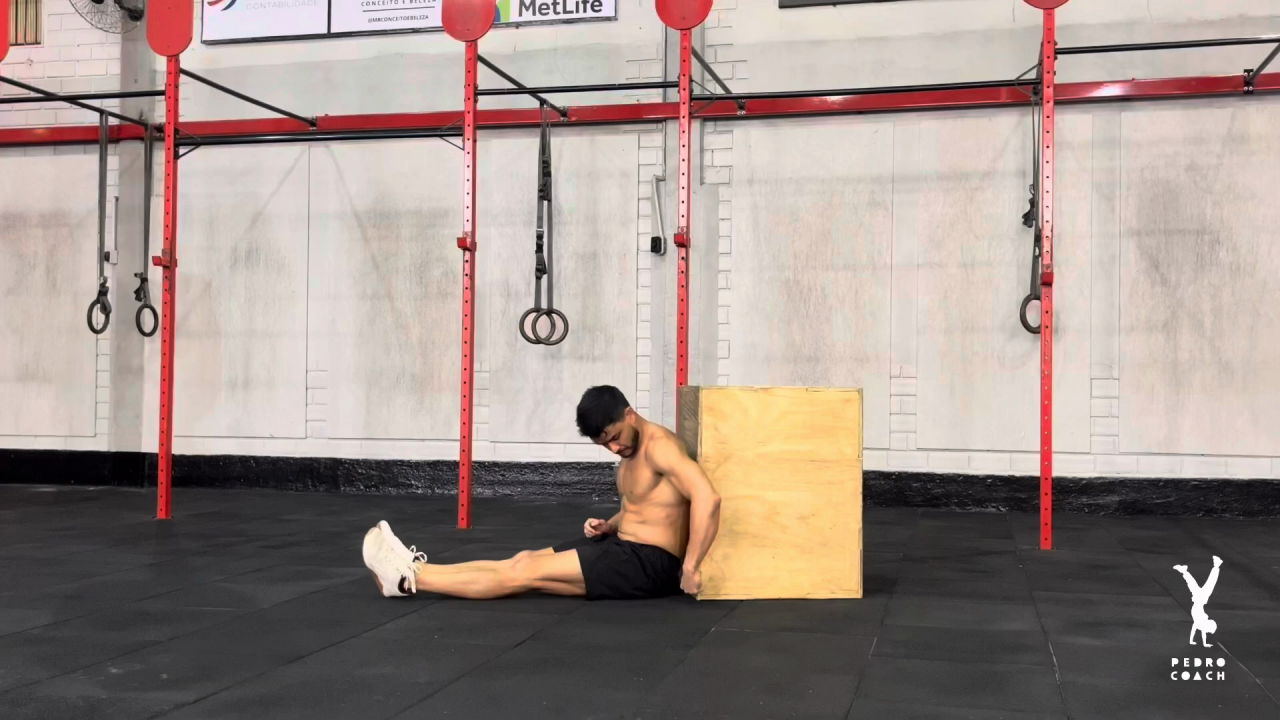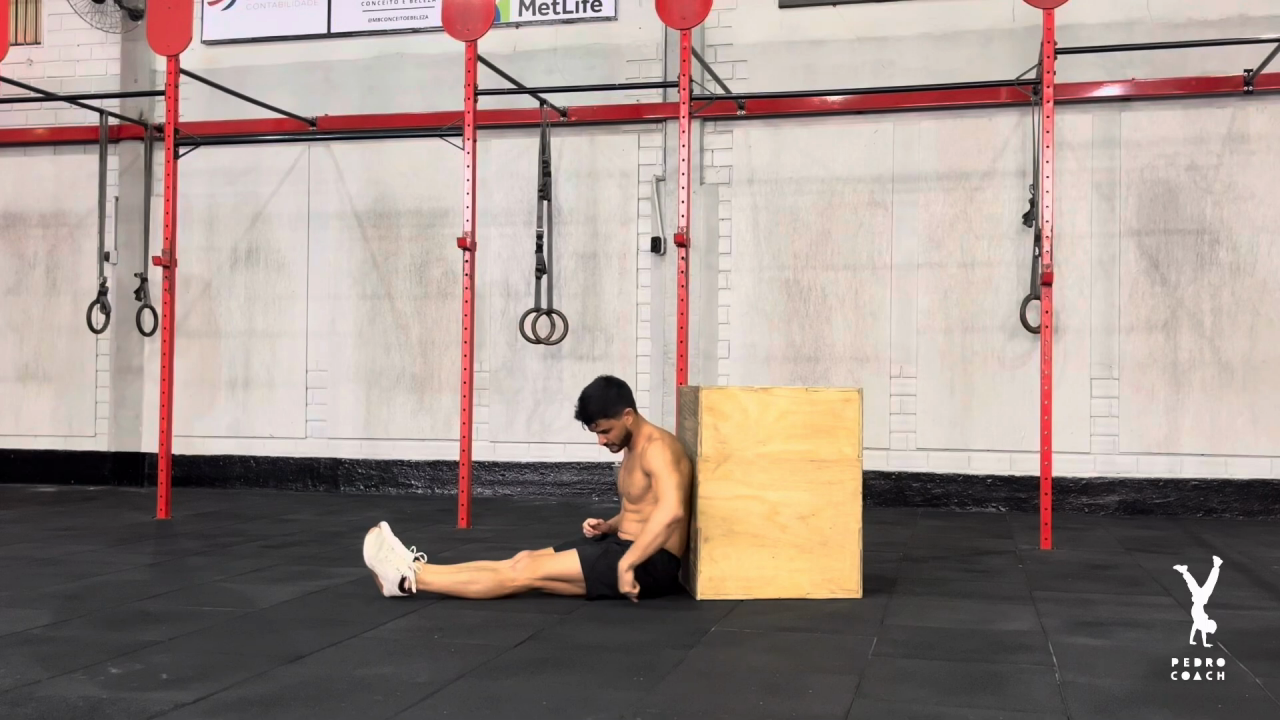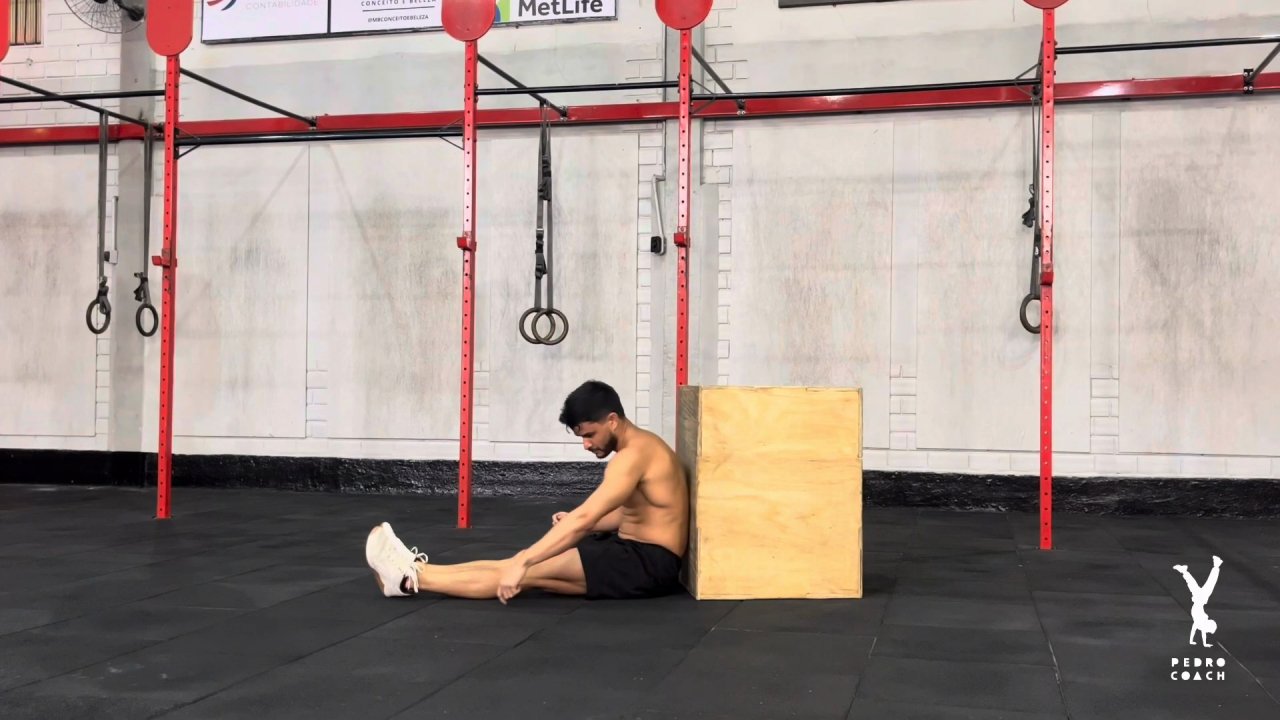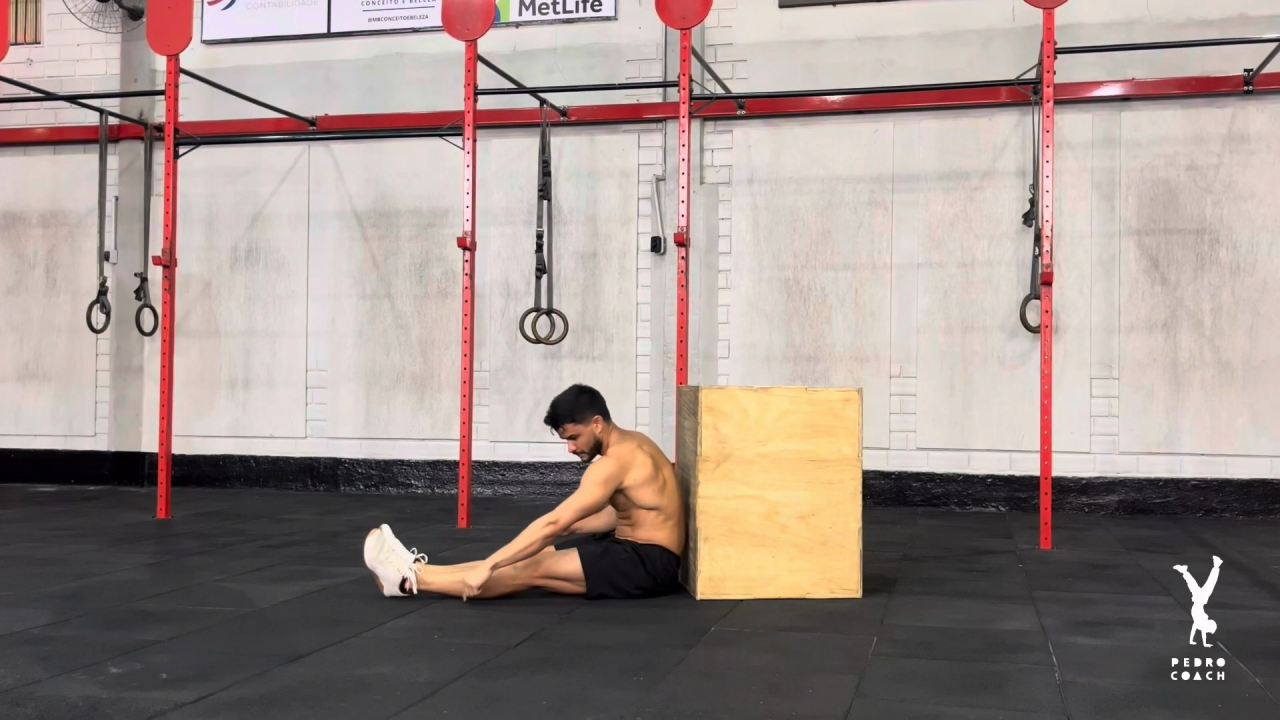
dt=0.4s
person 1, frame 1
left shoulder: (660, 445)
right shoulder: (631, 447)
left elbow: (707, 499)
left wrist: (690, 568)
right wrist: (608, 525)
left hip: (648, 564)
right hip: (626, 547)
left knee: (528, 572)
right knee: (525, 559)
left ankle: (409, 578)
right ankle: (415, 570)
person 1, frame 2
left shoulder: (655, 448)
right shoulder: (634, 447)
left elbow: (671, 512)
left wrist: (627, 565)
right wrist: (608, 526)
left hip: (648, 566)
right hip: (626, 547)
left knee: (526, 572)
right knee: (523, 559)
left ankle: (409, 578)
right ankle: (416, 569)
person 1, frame 3
left shoulder: (634, 453)
right shoulder: (637, 446)
left elbow: (584, 519)
left wrist: (523, 565)
right wrist: (574, 523)
left hip: (650, 563)
right hip: (634, 550)
left knee: (527, 570)
right knee: (527, 558)
left ankle: (410, 578)
right ankle: (416, 568)
person 1, frame 4
left shoulder: (615, 461)
right shoulder: (629, 444)
left elbow: (553, 523)
left wrist: (488, 565)
right wrist: (567, 528)
left hip: (648, 563)
right hip: (634, 549)
left knee: (530, 570)
right knee: (527, 558)
left ankle: (410, 578)
right ankle: (417, 569)
